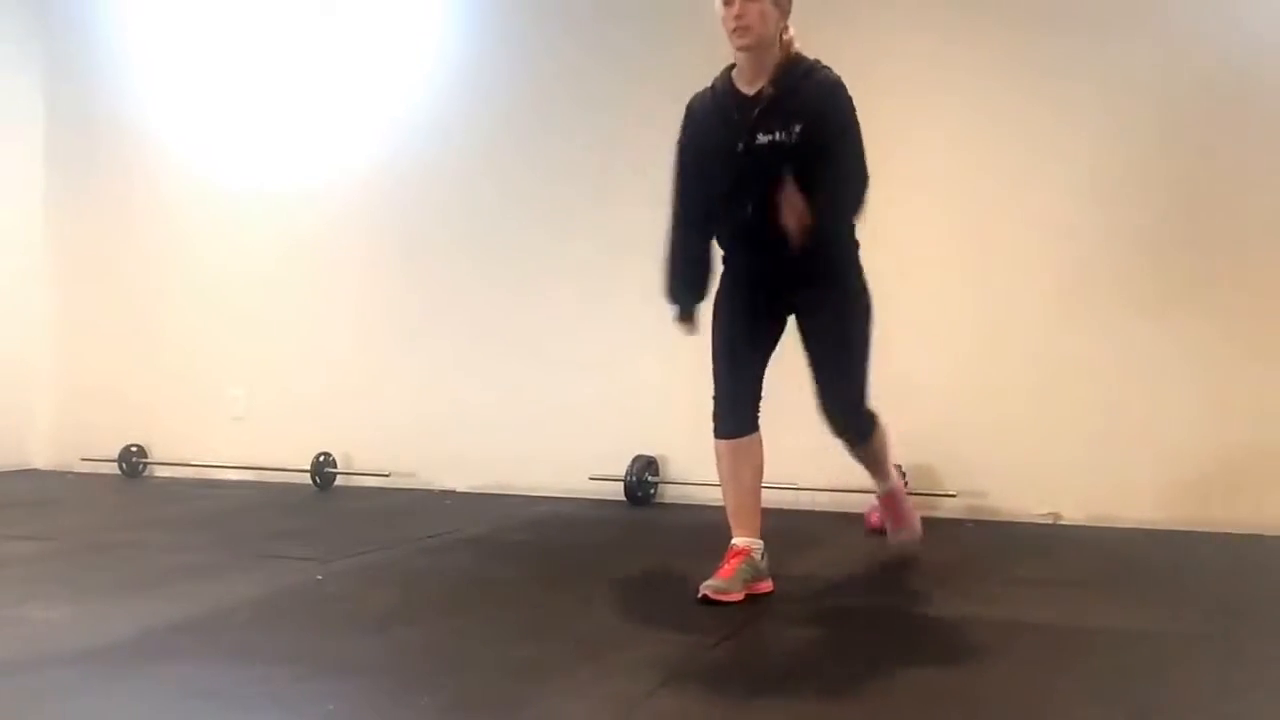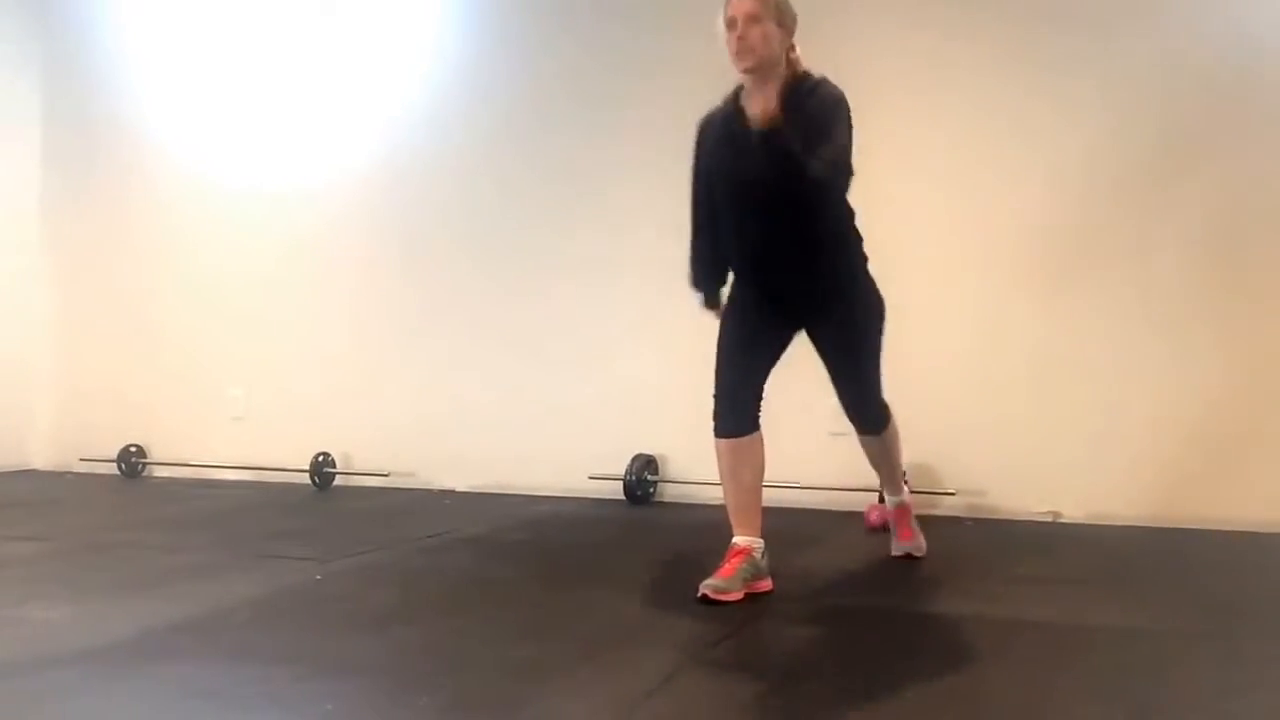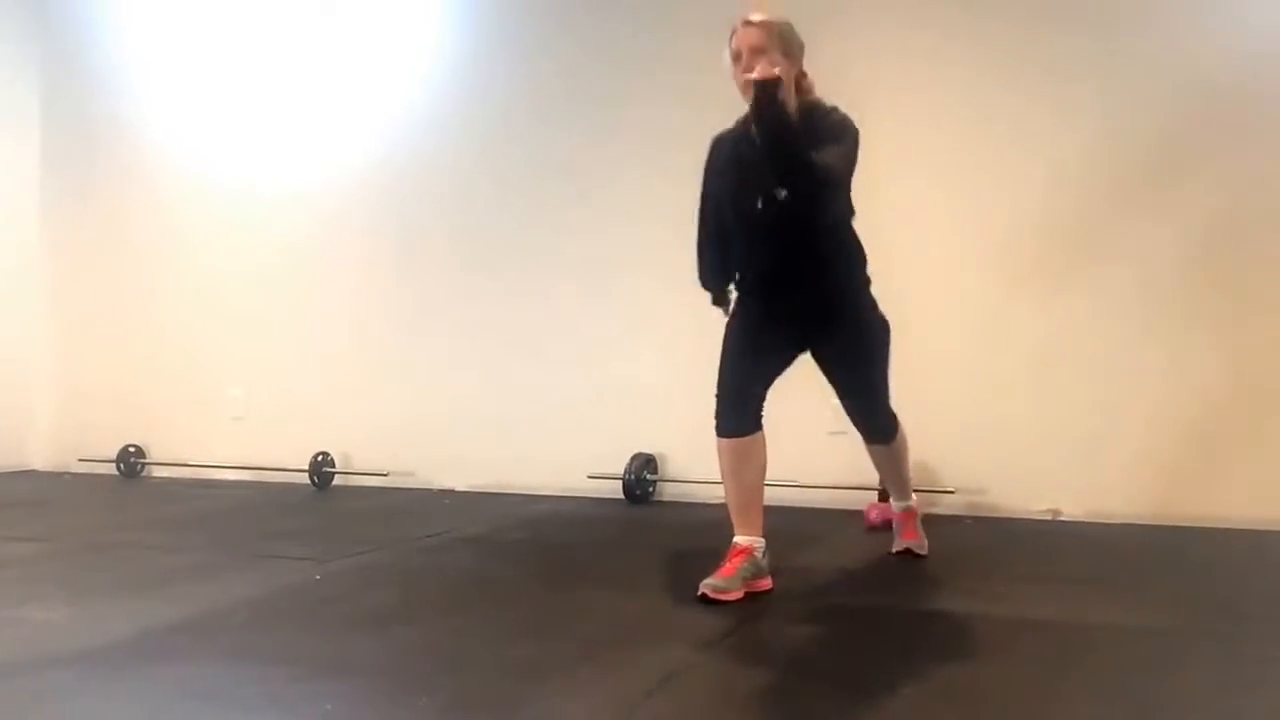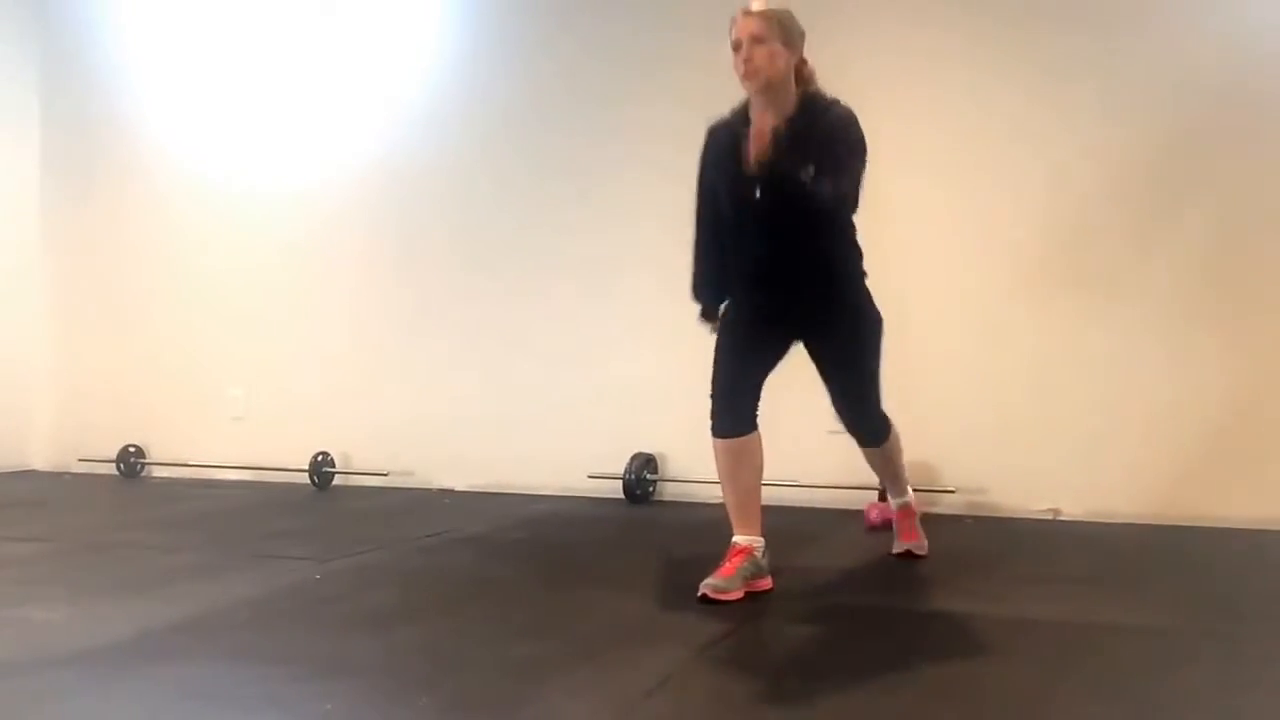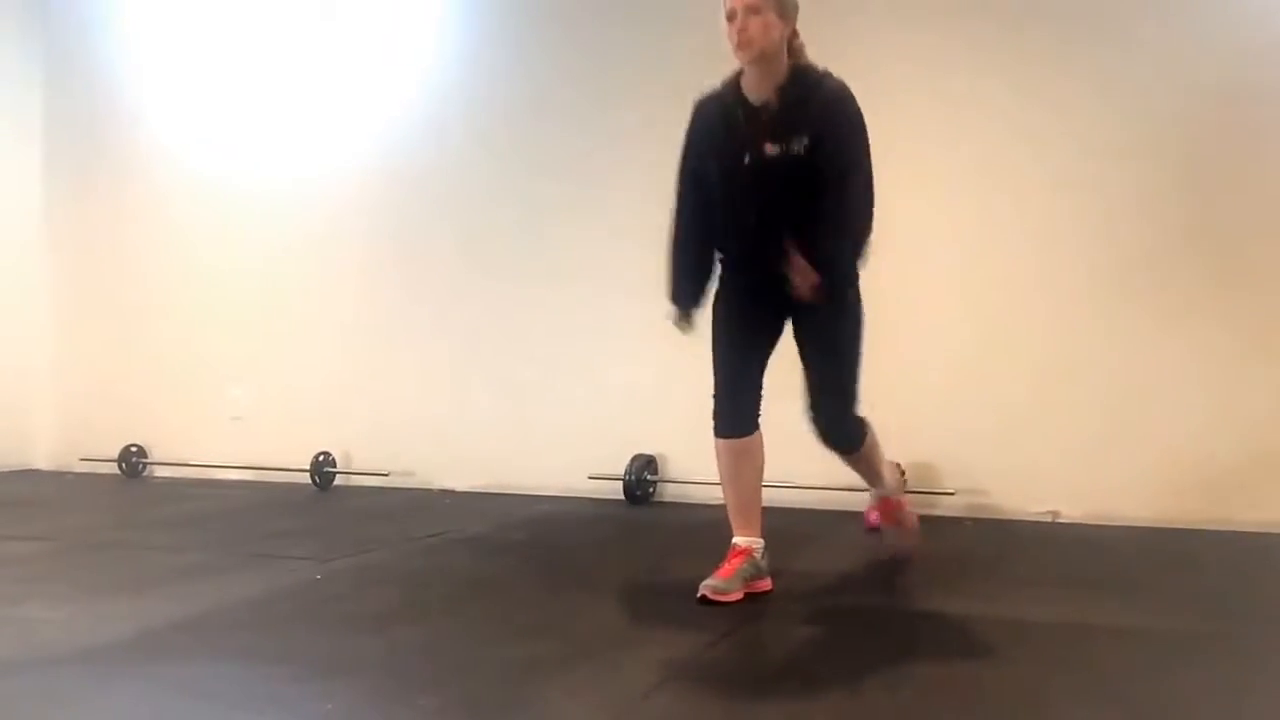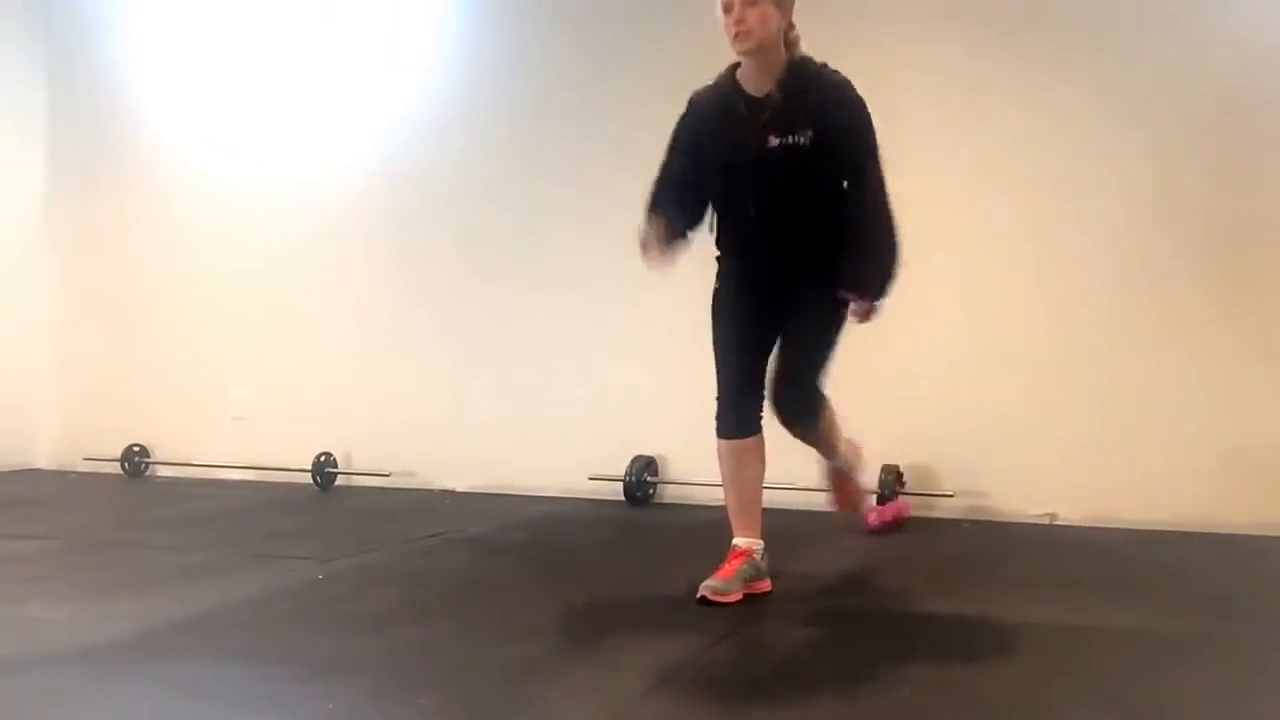
dt=0.1s
person 1, frame 1
left shoulder: (820, 90)
right shoulder: (706, 109)
left elbow: (849, 180)
right elbow: (693, 205)
left wrist: (812, 214)
right wrist: (686, 291)
left hip: (826, 272)
right hip: (750, 275)
left knee: (845, 410)
right knee: (732, 404)
left ankle: (889, 485)
right ankle: (746, 554)
person 1, frame 2
left shoulder: (821, 103)
right shoulder: (717, 127)
left elbow: (824, 181)
right elbow: (708, 214)
left wrist: (774, 131)
right wrist: (709, 285)
left hip: (835, 284)
right hip: (758, 289)
left knee: (864, 406)
right knee: (733, 400)
left ankle: (899, 506)
right ankle: (748, 554)
person 1, frame 3
left shoulder: (830, 130)
right shoulder: (727, 149)
left elbow: (817, 187)
right elbow: (715, 226)
left wrist: (774, 107)
right wrist: (717, 286)
left hip: (838, 305)
right hip: (764, 305)
left knee: (871, 416)
right knee: (735, 401)
left ankle: (904, 510)
right ankle: (749, 552)
person 1, frame 4
left shoulder: (834, 126)
right shoulder: (723, 137)
left elbow: (833, 206)
right elbow: (713, 222)
left wrist: (773, 164)
right wrist: (710, 295)
left hip: (833, 296)
right hip: (756, 298)
left knee: (862, 416)
right knee: (730, 402)
left ankle: (902, 510)
right ankle: (748, 553)
person 1, frame 5
left shoulder: (828, 102)
right shoulder: (712, 115)
left elbow: (854, 200)
right elbow: (694, 209)
left wrist: (823, 268)
right wrist: (687, 291)
left hip: (823, 285)
right hip: (745, 283)
left knee: (834, 417)
right knee: (733, 404)
left ankle: (886, 489)
right ankle: (747, 553)
person 1, frame 6
left shoulder: (828, 95)
right shoulder: (709, 108)
left elbow: (866, 191)
right elbow: (681, 192)
left wrist: (871, 277)
right wrist: (661, 228)
left hip: (820, 271)
right hip: (744, 272)
left knee: (791, 393)
right knee: (735, 403)
left ankle: (839, 456)
right ankle: (748, 555)
